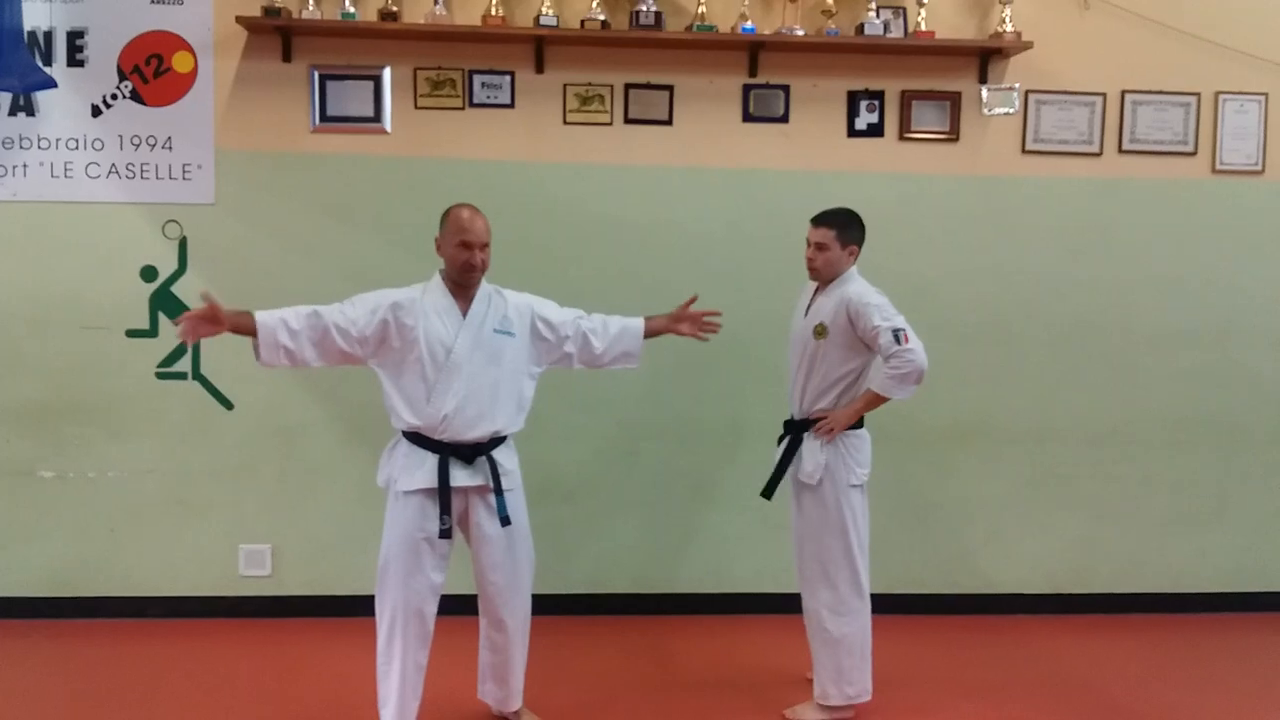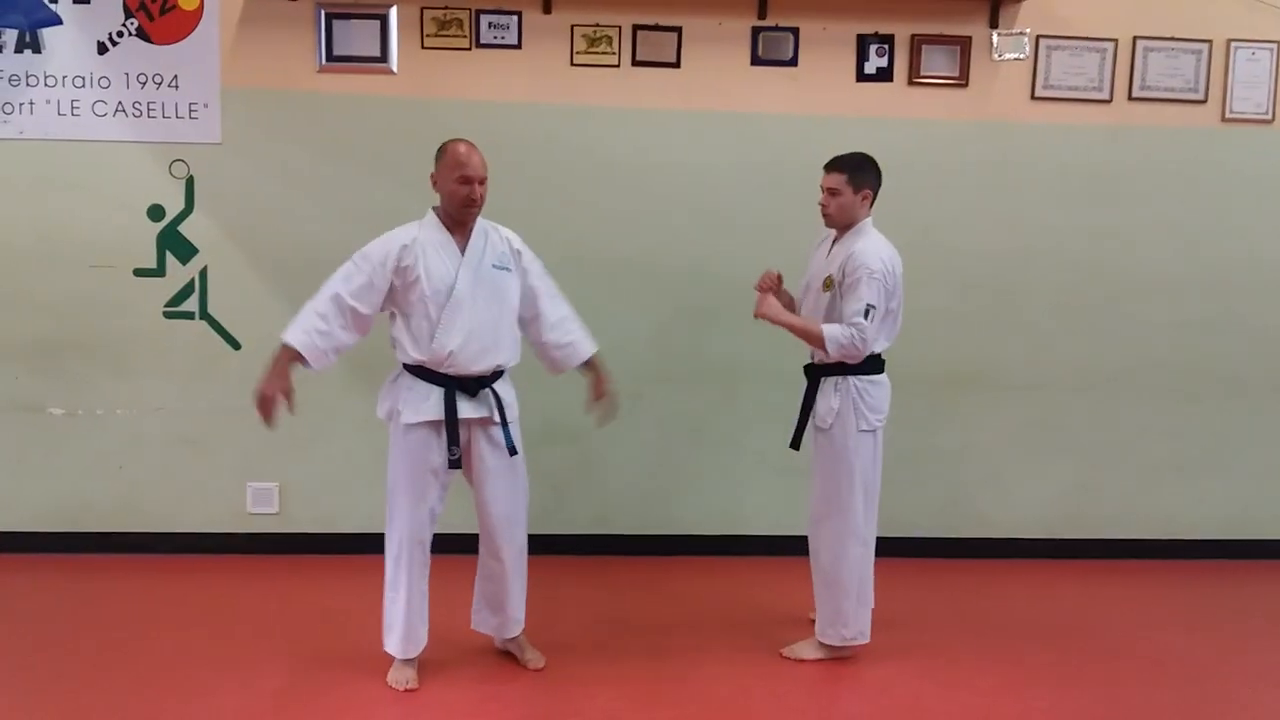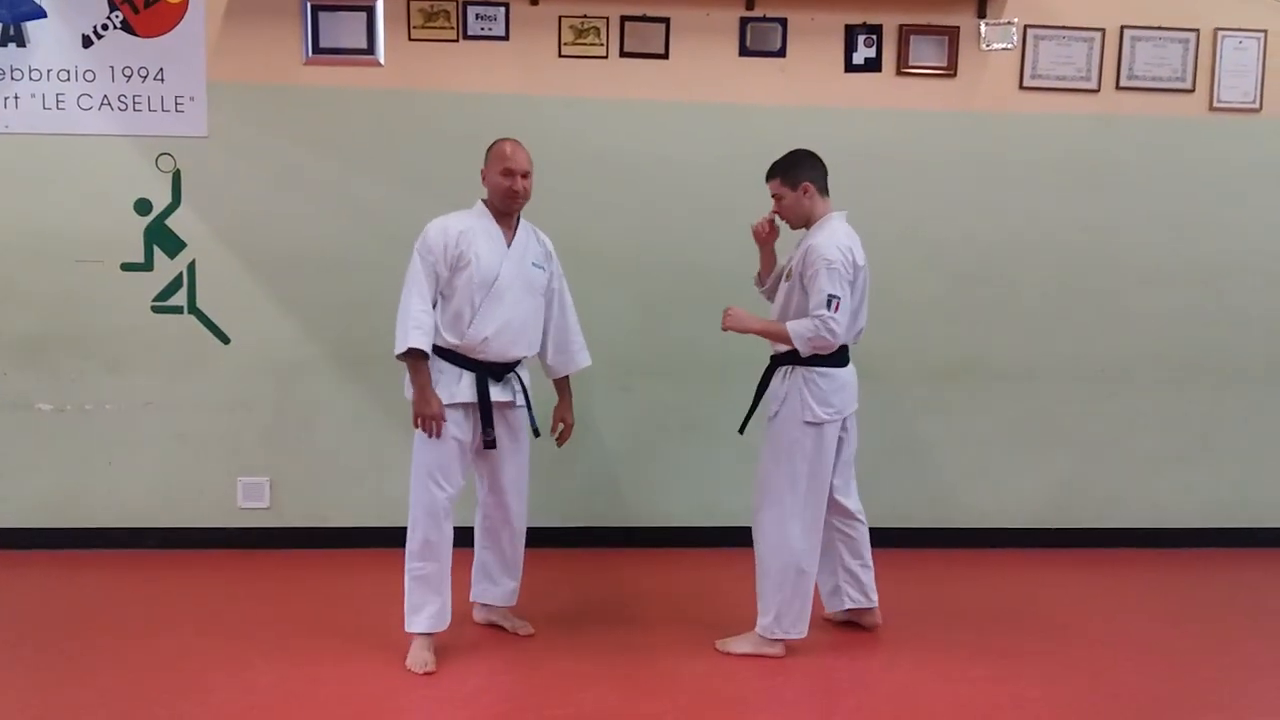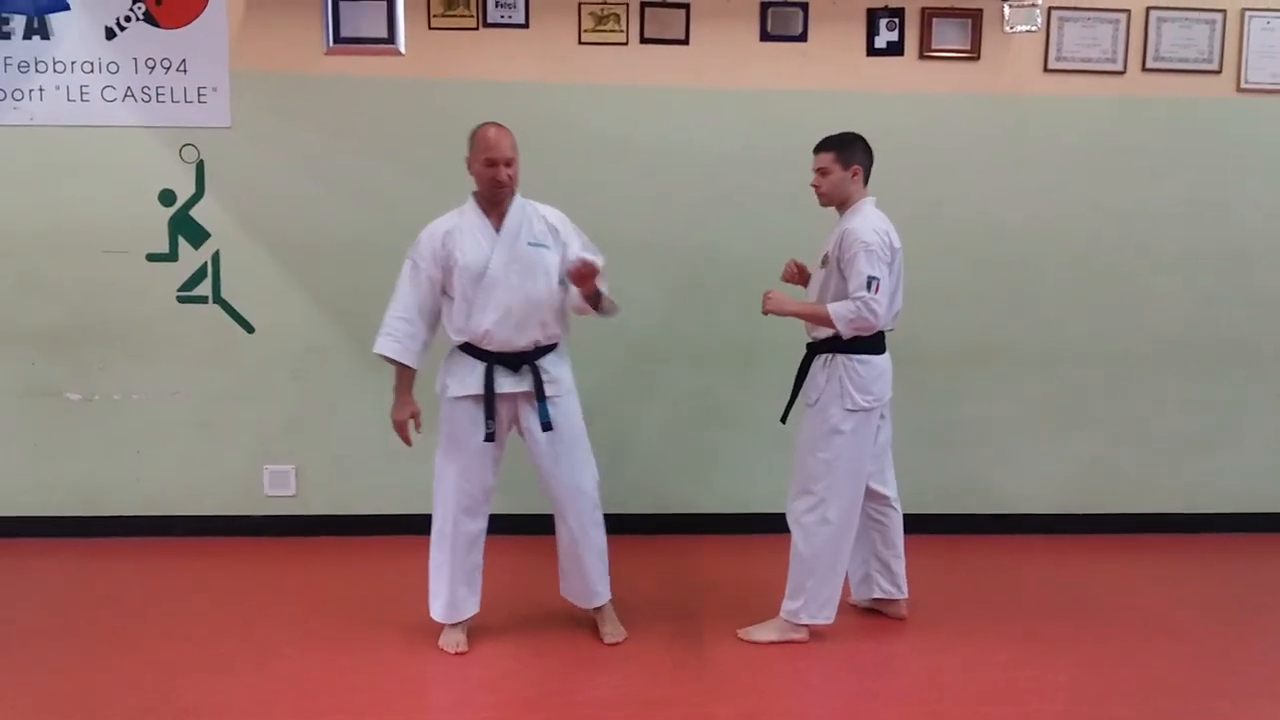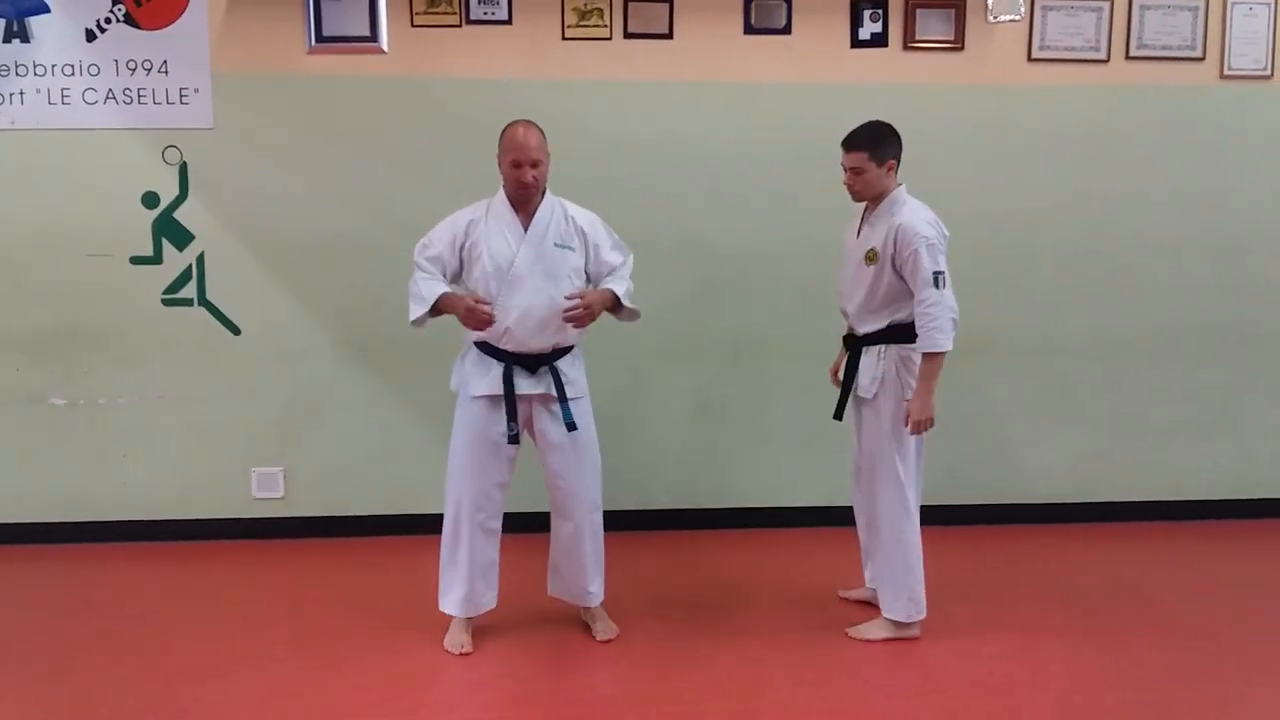
dt=1s
person 1, frame 1
left shoulder: (523, 312)
right shoulder: (396, 309)
left elbow: (592, 333)
right elbow: (316, 327)
left wrist: (667, 323)
right wrist: (229, 321)
left hip: (493, 471)
right hip: (422, 471)
left knee: (508, 593)
right knee: (406, 596)
person 1, frame 2
left shoulder: (508, 246)
right shoulder: (400, 248)
left elbow: (546, 313)
right elbow: (337, 306)
left wrist: (594, 370)
right wrist: (280, 367)
left hip: (492, 402)
right hip: (424, 403)
left knee: (505, 525)
right knee: (411, 527)
left ankle: (507, 630)
right ankle: (404, 650)
person 1, frame 3
left shoulder: (540, 247)
right shoulder: (446, 233)
left elbow: (557, 326)
right elbow: (415, 312)
left wrist: (565, 397)
right wrist: (423, 388)
left hip: (508, 388)
right hip: (451, 384)
left knee: (507, 503)
right knee: (433, 503)
left ankle: (491, 601)
right ankle: (424, 628)
person 1, frame 4
left shoulder: (552, 224)
right shoulder: (443, 235)
left elbow: (590, 293)
right elbow: (411, 315)
left wrist: (588, 286)
right wrist: (402, 394)
left hip: (545, 375)
right hip: (474, 380)
left knee: (576, 489)
right knee: (461, 497)
left ankle: (598, 602)
right ankle: (455, 614)
person 1, frame 5
left shoulder: (580, 223)
right shoulder: (467, 225)
left elbow: (621, 269)
right elbow: (423, 271)
left wrist: (603, 297)
right wrist: (453, 302)
left hip: (559, 376)
right hip: (490, 376)
left knee: (578, 492)
right knee: (473, 494)
left ankle: (587, 600)
right ankle: (462, 612)
person 2, frame 1
left shoulder: (859, 300)
right shoulder: (813, 292)
left elbow: (910, 360)
left wrist: (853, 410)
right wrist: (803, 426)
left hip: (834, 447)
right hip: (808, 444)
left knee: (835, 570)
right knee: (820, 565)
right ankle: (840, 668)
person 2, frame 2
left shoulder: (870, 256)
right shoulder: (831, 244)
left elbow: (853, 340)
right elbow: (814, 311)
left wrist: (780, 317)
right wrist: (778, 296)
left hip: (852, 392)
right hip: (833, 389)
left knee: (841, 513)
right knee: (841, 508)
left ankle: (839, 633)
right ankle: (849, 607)
person 2, frame 3
left shoulder: (826, 248)
right shoulder: (828, 238)
left elbow: (824, 331)
right elbow: (783, 295)
left wrist: (751, 325)
right wrist: (766, 251)
left hip: (808, 385)
right hip: (826, 382)
left knee: (786, 509)
right knee: (835, 498)
left ankle: (773, 632)
right ankle: (859, 603)
person 2, frame 4
left shoulder: (862, 232)
right shoulder: (860, 226)
left elbow: (865, 313)
left wrist: (792, 307)
right wrist: (809, 280)
left hip: (847, 373)
right hip: (859, 368)
left knee: (821, 495)
right knee: (871, 486)
left ankle: (798, 617)
right ankle: (887, 592)
person 2, frame 5
left shoulder: (912, 226)
right shoulder: (868, 218)
left elbow: (938, 314)
left wrist: (924, 393)
right wrist: (846, 352)
left hip: (895, 365)
right hip: (869, 362)
left knee: (892, 488)
right knee: (870, 480)
left ankle: (903, 614)
right ankle: (884, 582)
